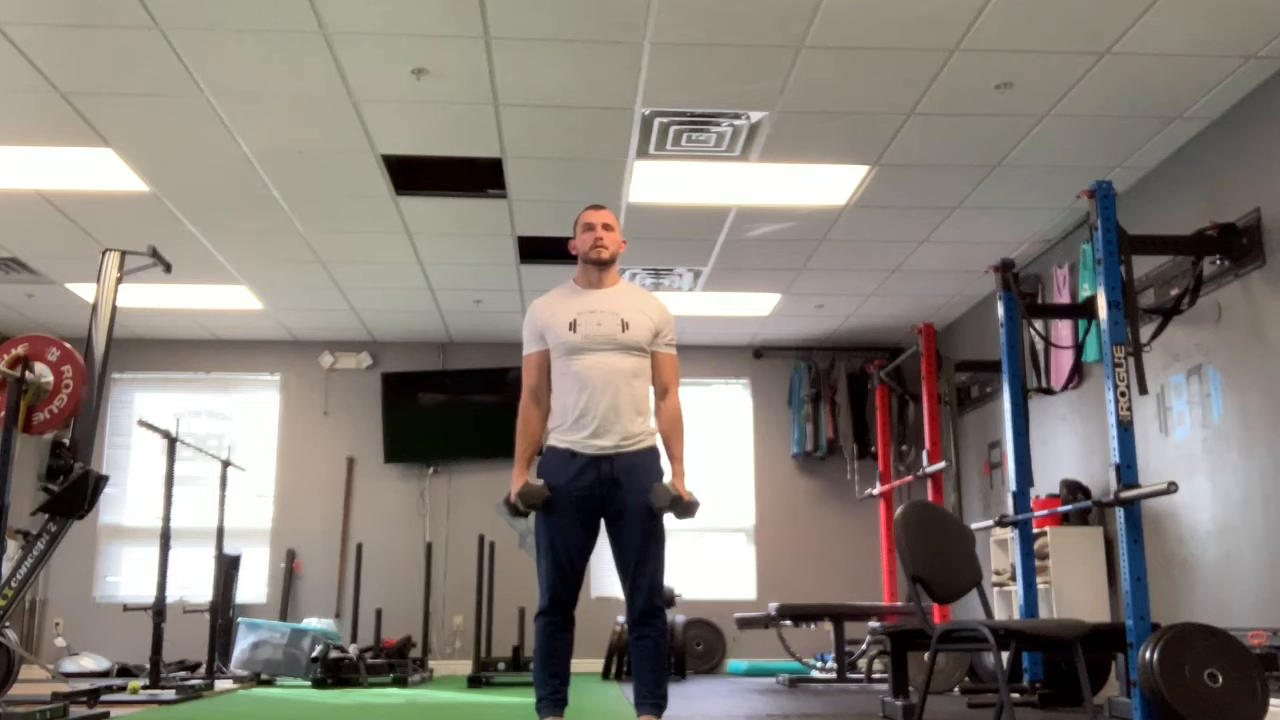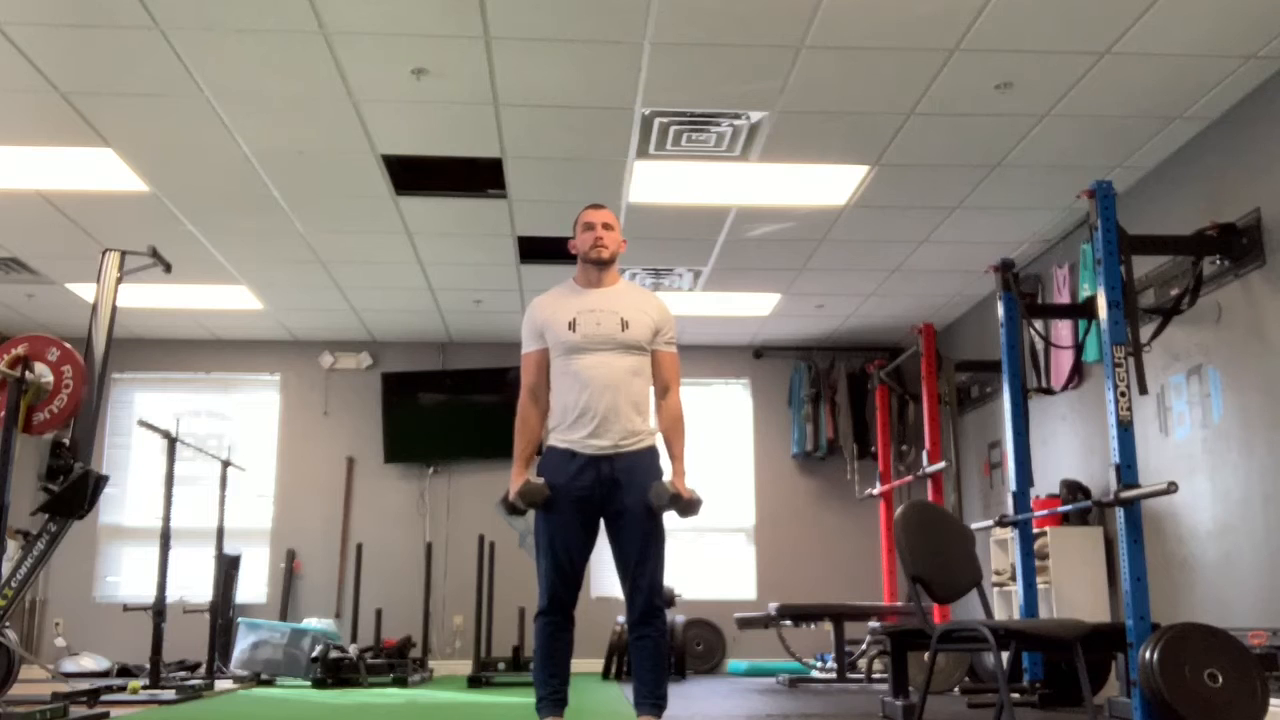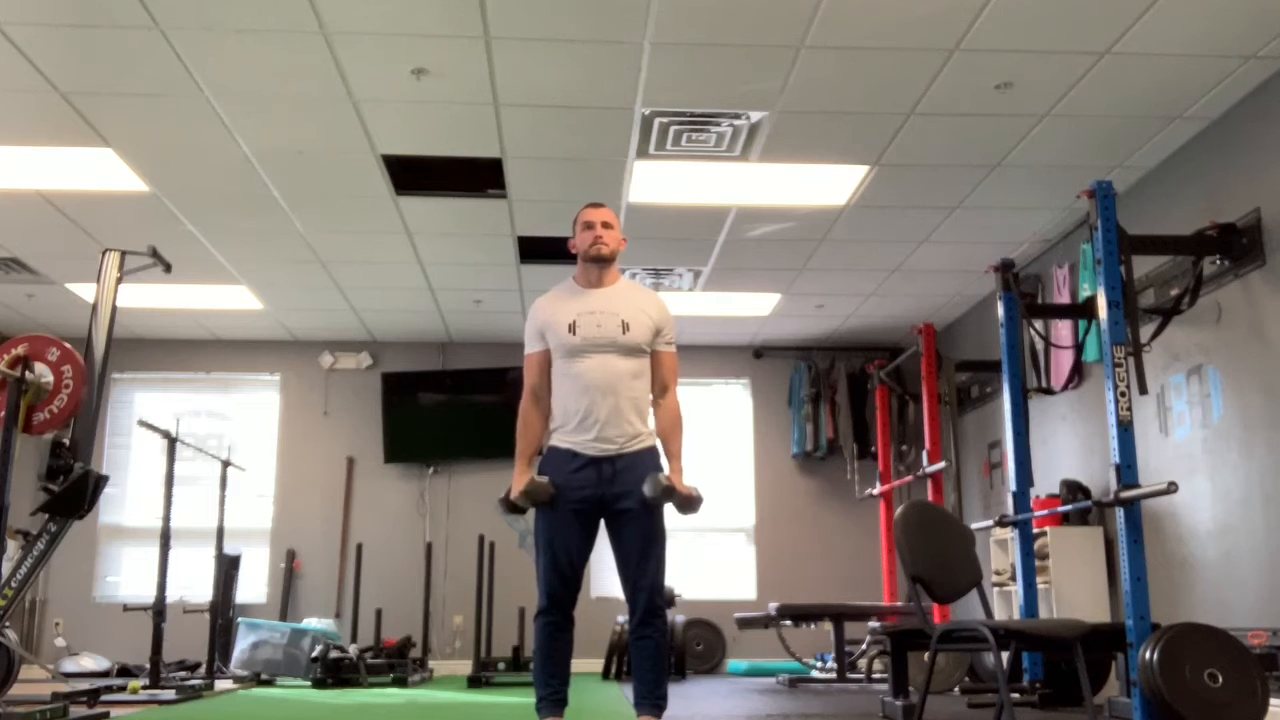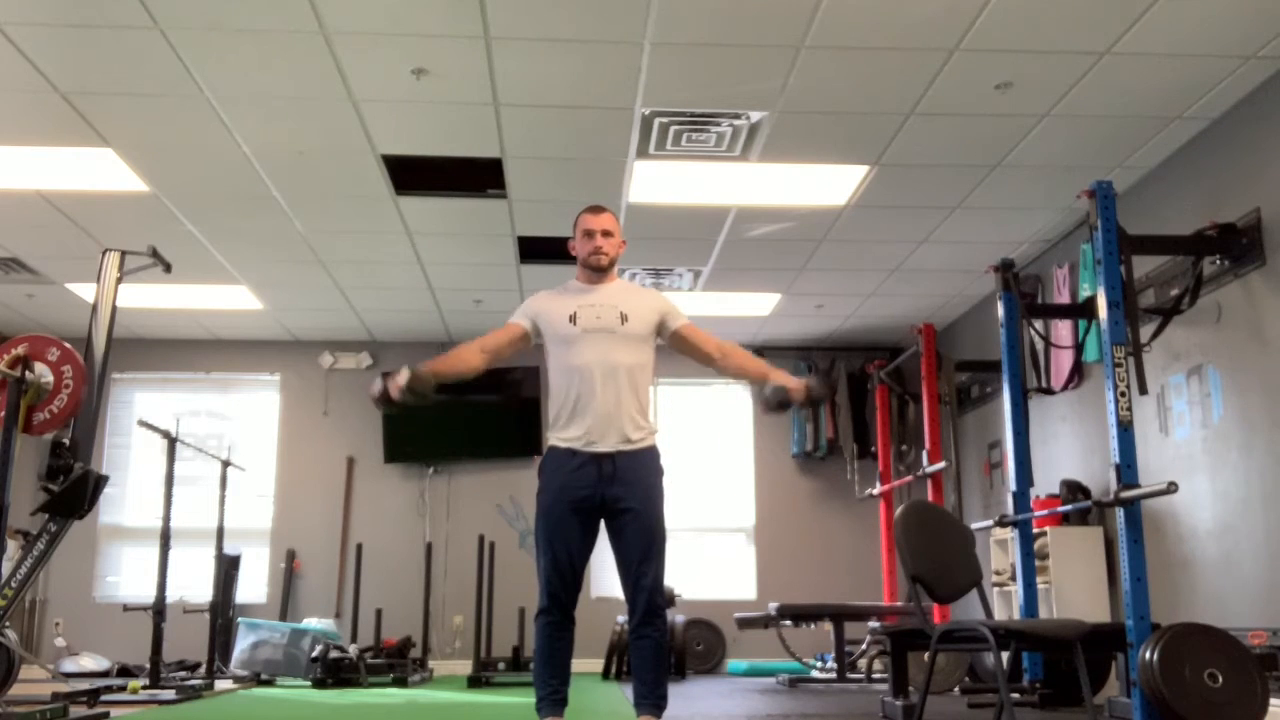
dt=0.4s
person 1, frame 1
left shoulder: (652, 309)
right shoulder: (545, 309)
left elbow: (667, 396)
right elbow: (534, 398)
left wrist: (678, 470)
right wrist: (521, 470)
left hip: (636, 464)
right hip: (566, 464)
left knee: (646, 599)
right knee: (556, 599)
person 1, frame 2
left shoulder: (651, 308)
right shoulder: (544, 308)
left elbow: (668, 394)
right elbow: (532, 397)
left wrist: (678, 469)
right wrist: (518, 469)
left hip: (635, 464)
right hip: (565, 464)
left knee: (645, 599)
right knee: (555, 599)
person 1, frame 3
left shoulder: (650, 306)
right shoulder: (546, 308)
left elbow: (665, 394)
right elbow: (533, 397)
left wrist: (676, 465)
right wrist: (520, 467)
left hip: (636, 464)
right hip: (567, 465)
left knee: (646, 599)
right knee: (555, 599)
person 1, frame 4
left shoulder: (649, 303)
right shoulder: (545, 304)
left elbow: (715, 349)
right elbow: (483, 350)
left wrist: (773, 377)
right wrist: (420, 374)
left hip: (635, 463)
right hip: (567, 464)
left knee: (646, 597)
right knee: (556, 598)
